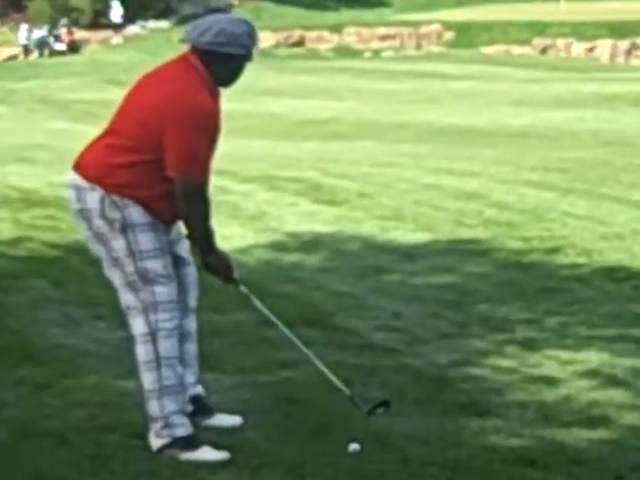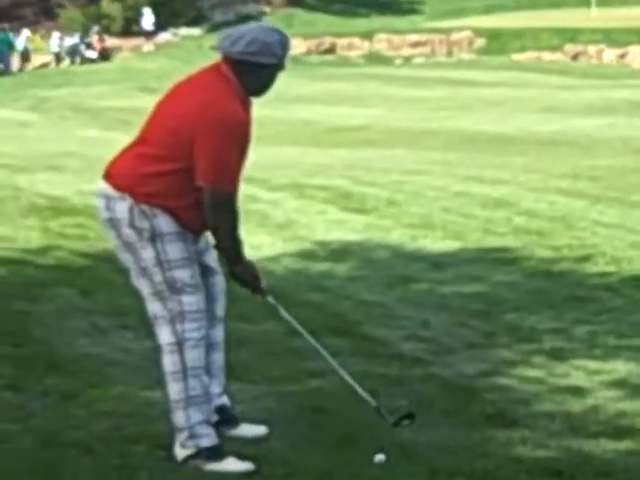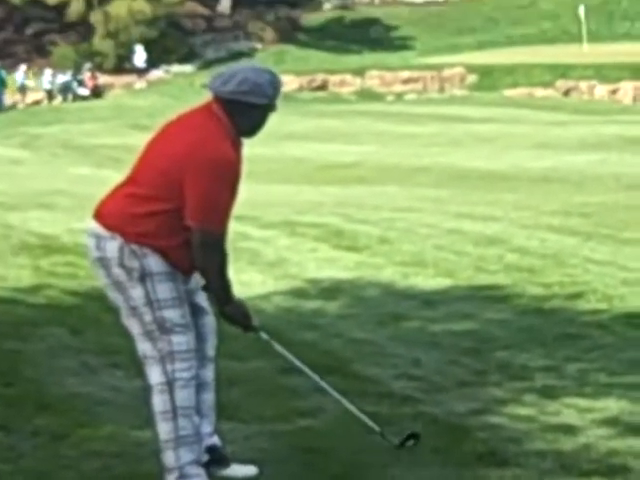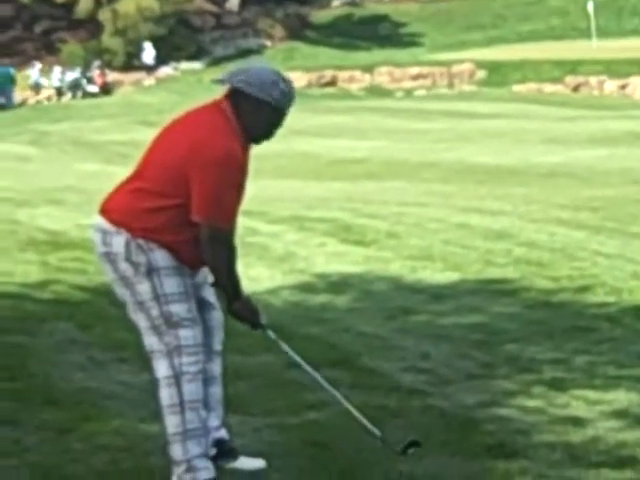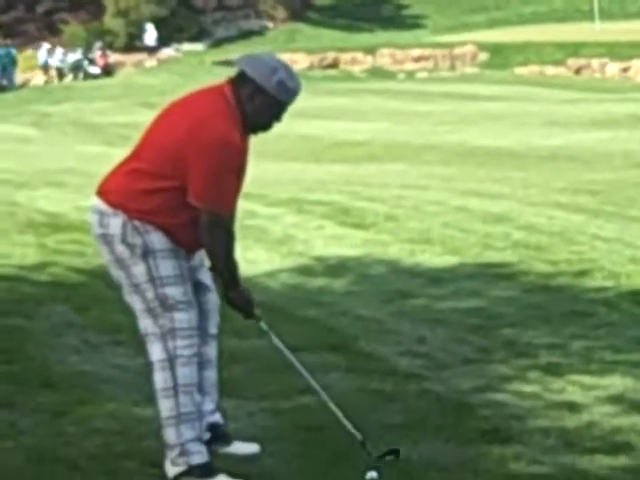
dt=0.2s
person 1, frame 1
left shoulder: (185, 74)
right shoulder: (193, 104)
left elbow: (185, 184)
right elbow: (190, 191)
right wrist: (209, 251)
left hip: (138, 198)
right hip: (111, 200)
left knee: (181, 294)
right knee: (156, 312)
left ankle: (188, 399)
right ankle: (169, 430)
person 1, frame 2
left shoulder: (217, 83)
right shoulder: (225, 114)
right elbow: (218, 202)
left wrist: (226, 253)
right wrist: (237, 261)
left hip: (167, 207)
right hip: (140, 211)
left knee: (208, 304)
right knee: (184, 323)
left ankle: (213, 410)
right ankle: (194, 442)
person 1, frame 3
left shoulder: (209, 123)
right shoulder: (214, 153)
right elbow: (206, 243)
left wrist: (215, 293)
right wrist: (226, 300)
left hip: (158, 247)
right hip: (129, 249)
left knee: (199, 344)
right knee: (173, 362)
person 1, frame 4
left shoulder: (218, 122)
right shoulder: (220, 149)
left elbow: (214, 230)
right elbow: (215, 238)
left wrist: (225, 288)
right wrist: (236, 296)
left hip: (166, 242)
right hip: (136, 243)
left knee: (207, 336)
right knee: (180, 355)
left ankle: (212, 441)
person 1, frame 5
left shoulder: (221, 106)
right shoulder: (218, 134)
left elbow: (217, 213)
right elbow: (213, 224)
left wrist: (226, 270)
right wrist: (232, 285)
left hip: (163, 225)
right hip: (132, 225)
left knee: (203, 320)
right knee: (176, 338)
left ankle: (205, 426)
